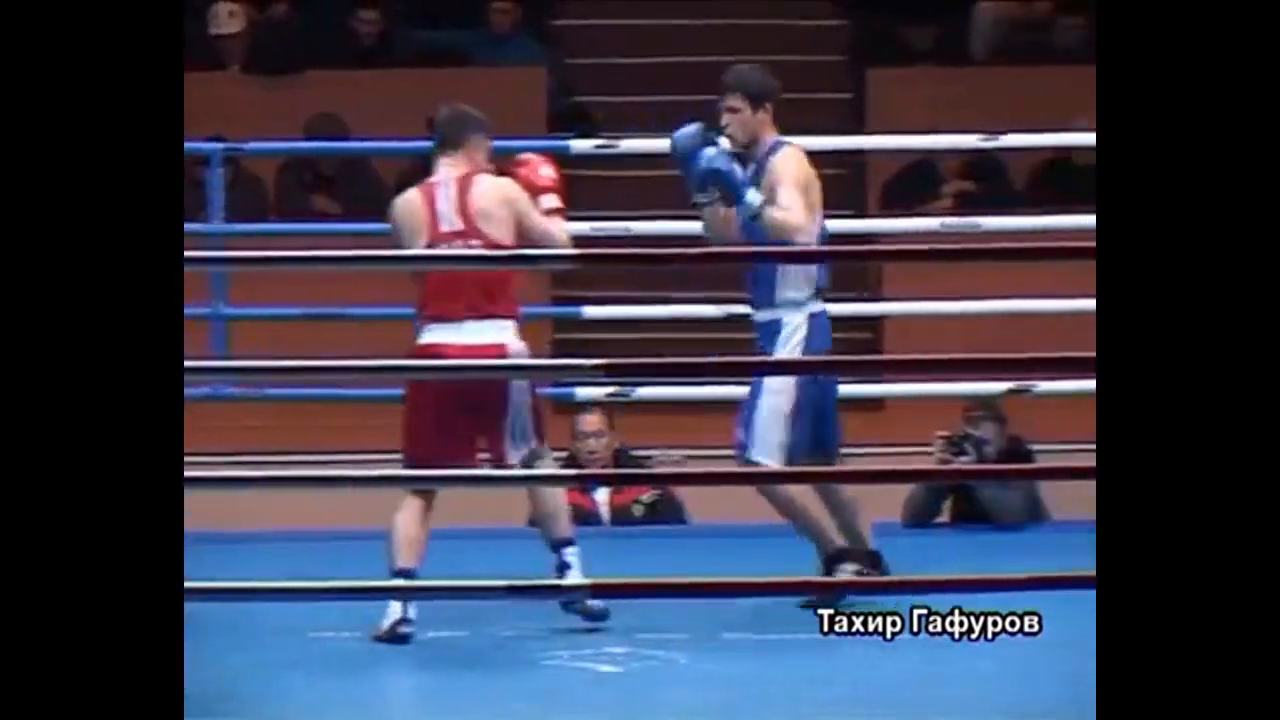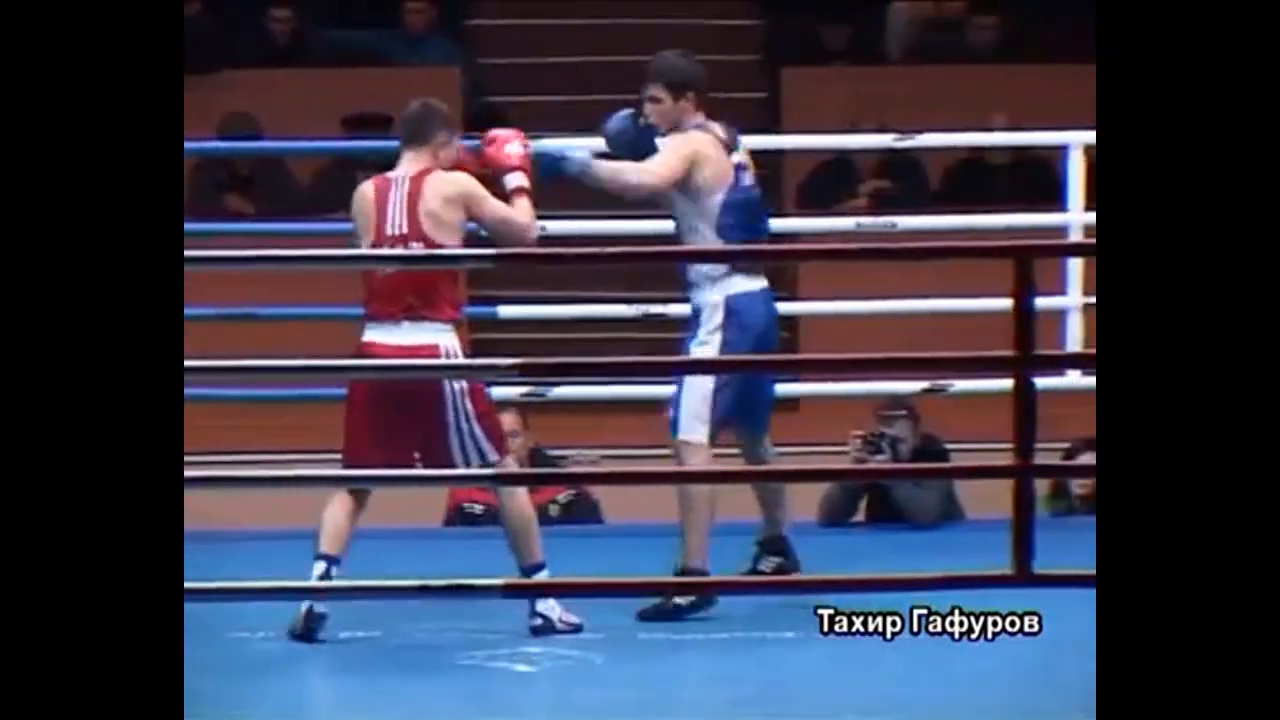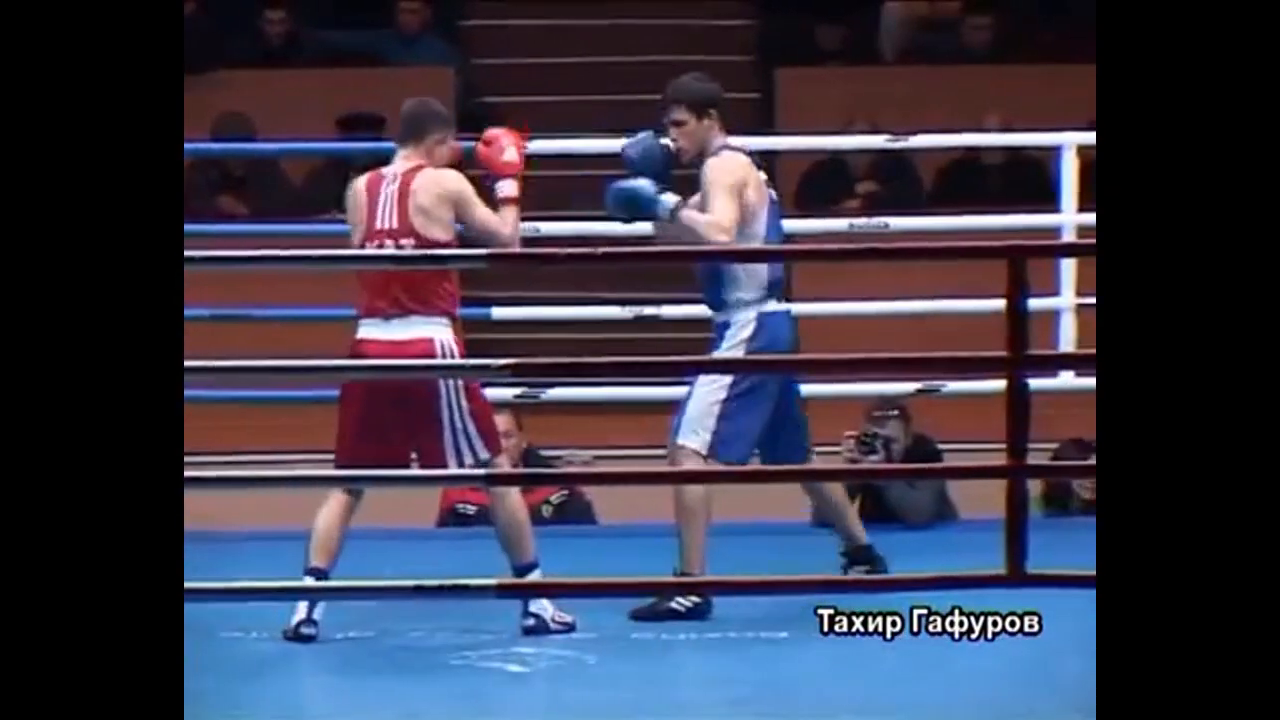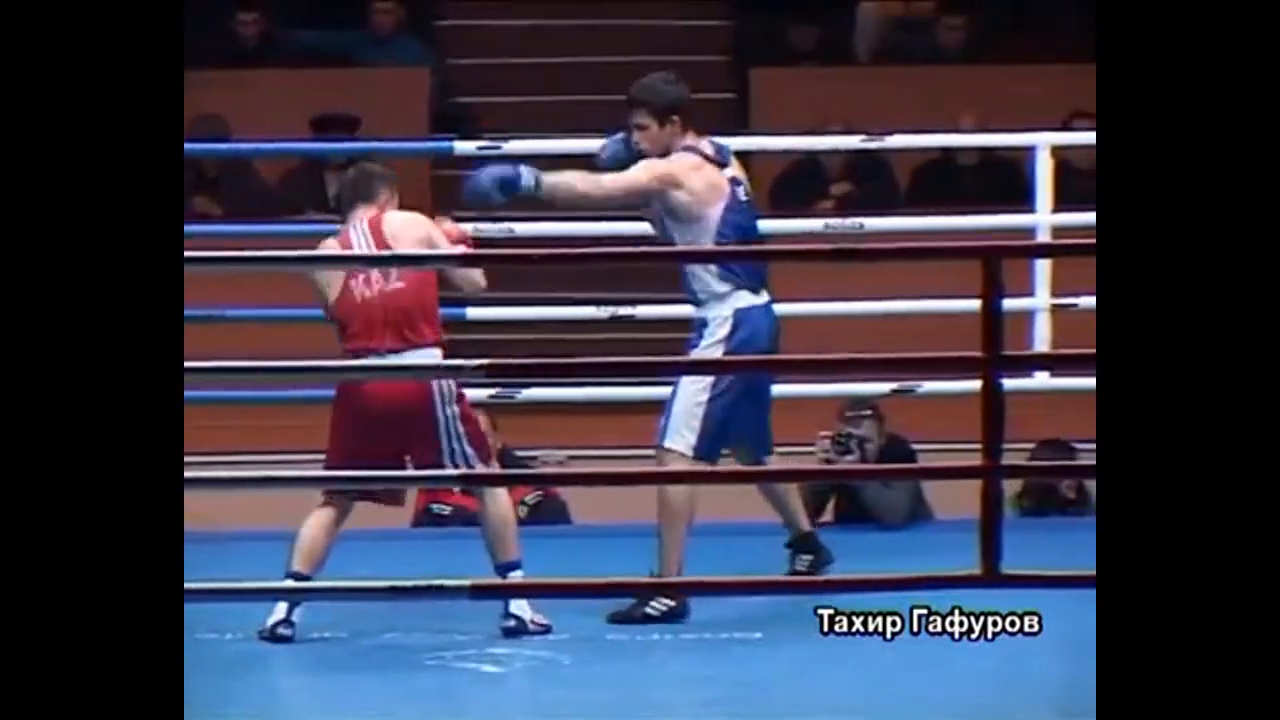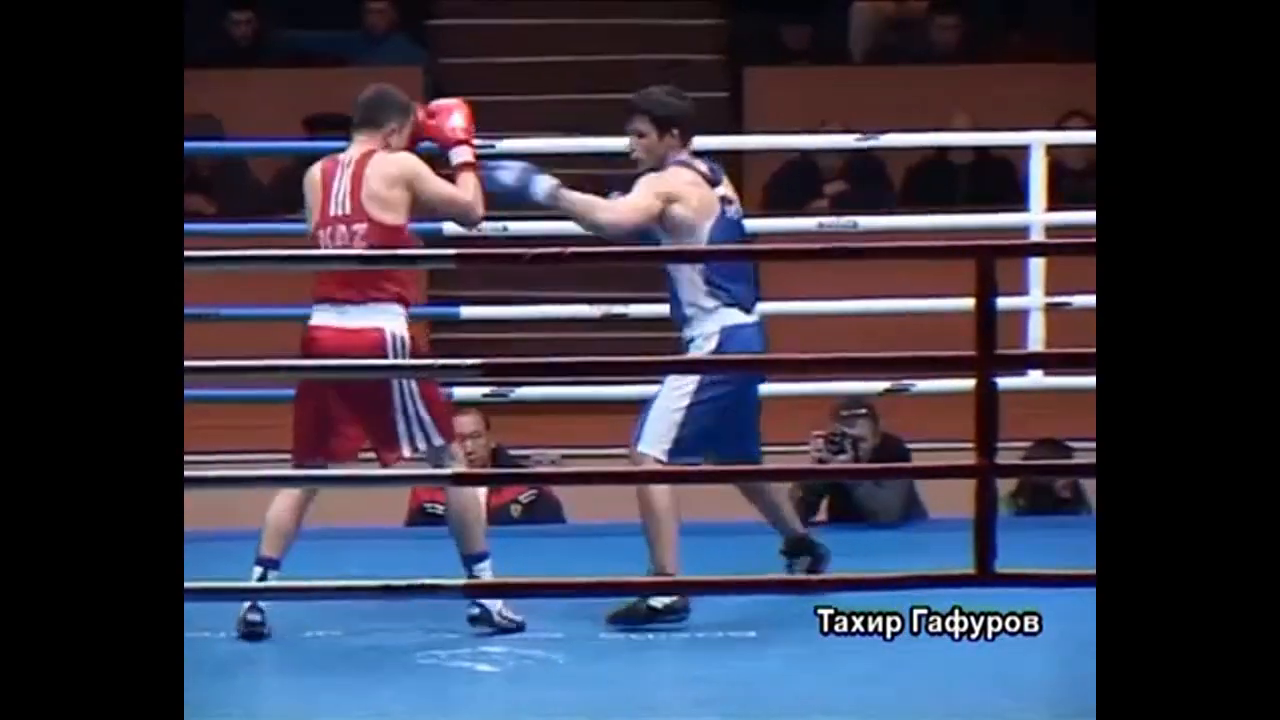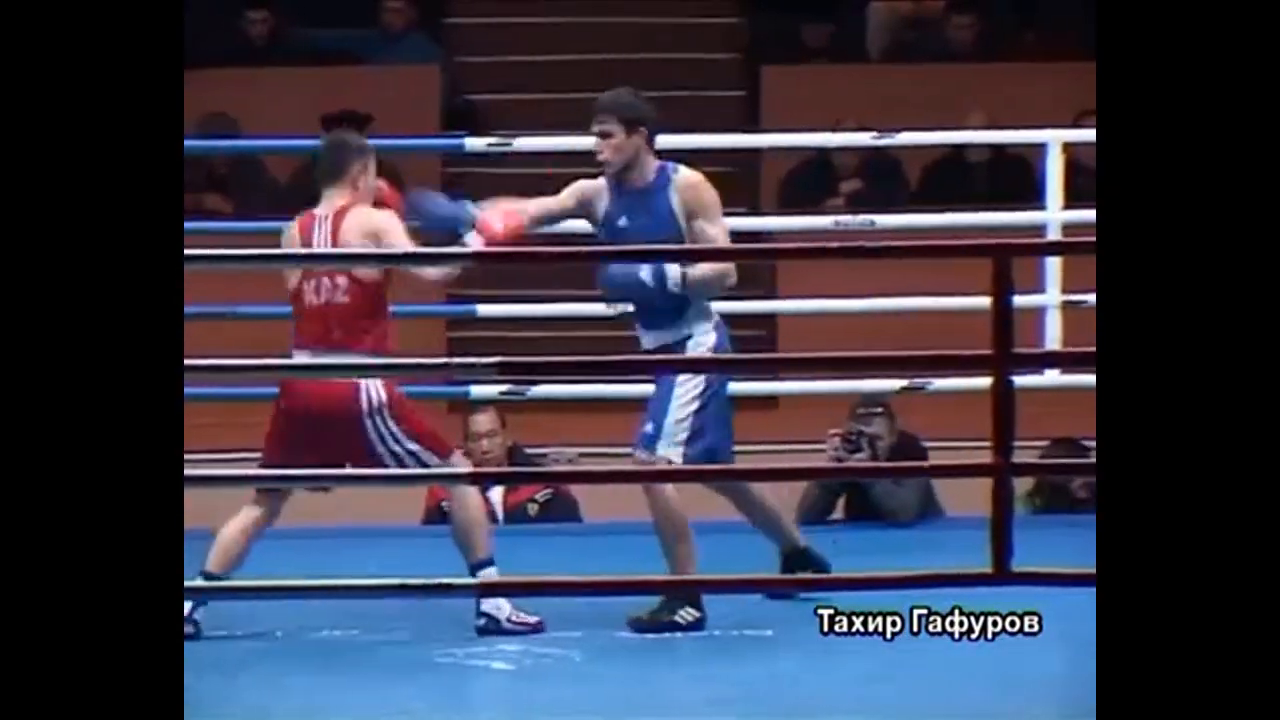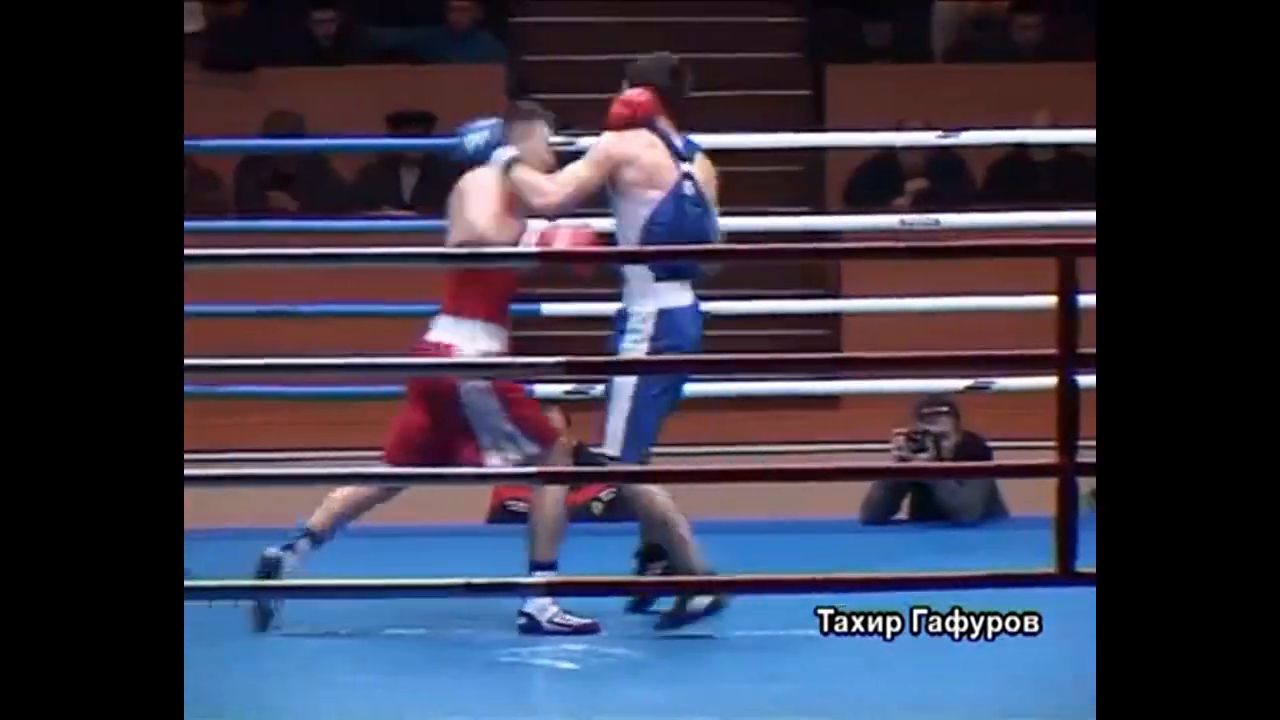
dt=0.3s
person 1, frame 1
left shoulder: (785, 162)
right shoulder: (757, 167)
left elbow: (797, 229)
right elbow: (724, 240)
left wrist: (742, 194)
right wrist: (704, 186)
left hip: (795, 327)
right hip: (784, 326)
left knee: (761, 461)
right knee: (816, 457)
left ankle: (839, 556)
right ankle: (863, 559)
person 1, frame 2
left shoulder: (691, 147)
right shoulder: (727, 144)
left elbow: (638, 181)
left wrist: (567, 160)
right wrist: (640, 142)
left hip: (725, 308)
right hip: (751, 301)
left knee: (692, 441)
right knee: (749, 433)
left ankle: (693, 580)
right ankle: (775, 545)
person 1, frame 3
left shoulder: (722, 166)
right shoulder: (733, 166)
left elbow: (720, 236)
right elbow: (681, 240)
left wrist: (663, 201)
right wrist: (654, 189)
left hip: (749, 329)
right hip: (766, 324)
left knee: (688, 449)
right knee: (790, 455)
left ankle: (690, 587)
right ankle: (862, 553)
person 1, frame 4
left shoulder: (669, 171)
right shoulder: (722, 159)
left elbow: (601, 187)
left wrist: (519, 178)
right wrist: (636, 165)
left hip: (728, 324)
right hip: (752, 318)
left knee: (677, 453)
right knee: (748, 449)
left ankle: (668, 592)
right ankle: (806, 543)
person 1, frame 5
left shoulder: (666, 184)
right shoulder: (711, 179)
left elbow: (612, 218)
left wrist: (536, 186)
left hip: (716, 340)
right hip: (738, 335)
left knee: (650, 456)
right knee: (734, 459)
left ankle: (667, 589)
right ankle: (802, 548)
person 1, frame 6
left shoulder: (688, 186)
right shoulder: (596, 192)
left elbow: (724, 270)
right elbow: (531, 212)
left wrist: (660, 276)
right wrist: (467, 214)
left hip: (695, 342)
right hip: (662, 346)
left knee: (653, 468)
right knee: (713, 469)
left ankle: (685, 598)
right ankle: (799, 553)
person 1, frame 7
left shoulder: (622, 146)
right shoulder: (700, 166)
left elbow: (546, 200)
right elbow: (710, 248)
left wrist: (503, 156)
left hip: (651, 323)
right hip: (676, 316)
left knee: (625, 466)
right knee: (634, 457)
left ankle: (697, 579)
right ankle: (666, 563)
person 2, frame 1
left shoulder: (405, 206)
right shoulder: (506, 190)
right elbow: (562, 248)
right wrist: (547, 198)
left hip: (436, 351)
right hip: (497, 348)
left knee: (419, 486)
right knee: (535, 462)
left ankle: (400, 605)
right ankle: (571, 574)
person 2, frame 2
left shoulder: (365, 195)
right shoulder: (454, 185)
right elbow: (524, 232)
right wrist: (514, 172)
left hip: (377, 351)
right hip: (434, 353)
left knee: (355, 484)
right knee: (503, 471)
right ankle: (542, 601)
person 2, frame 3
left shoulder: (358, 189)
right shoulder: (444, 181)
right elbow: (507, 241)
right wrist: (507, 178)
left hip: (370, 348)
right hip: (429, 347)
left knee: (348, 485)
right knee: (495, 472)
left ankle: (306, 605)
right ankle: (536, 602)
person 2, frame 4
left shoulder: (327, 254)
right shoulder: (412, 224)
right elbow: (474, 284)
right wrist: (453, 245)
left hip: (360, 384)
right hip: (422, 376)
left knee: (333, 502)
right knee: (485, 481)
left ankle: (285, 609)
right ankle: (516, 604)
person 2, frame 5
left shoulder: (315, 176)
right shoulder: (399, 167)
right elbow: (472, 212)
right wrist: (461, 147)
left hip: (323, 335)
right hip: (380, 335)
left knee: (305, 473)
right knee: (445, 461)
left ankle: (257, 593)
right ankle: (484, 590)
person 2, frame 6
left shoulder: (294, 231)
right shoulder: (377, 222)
right elbow: (430, 275)
left hip: (302, 386)
right hip: (359, 389)
left knee: (264, 502)
right knee: (457, 474)
left ankle: (193, 603)
right ankle: (491, 600)
person 2, frame 7
left shoulder: (497, 189)
right shoulder: (483, 186)
right elbow: (480, 236)
right wrist: (543, 242)
left hip: (444, 353)
right hip: (469, 356)
left knee: (388, 479)
right knee: (554, 459)
left ankle: (285, 557)
right ankle: (539, 602)
